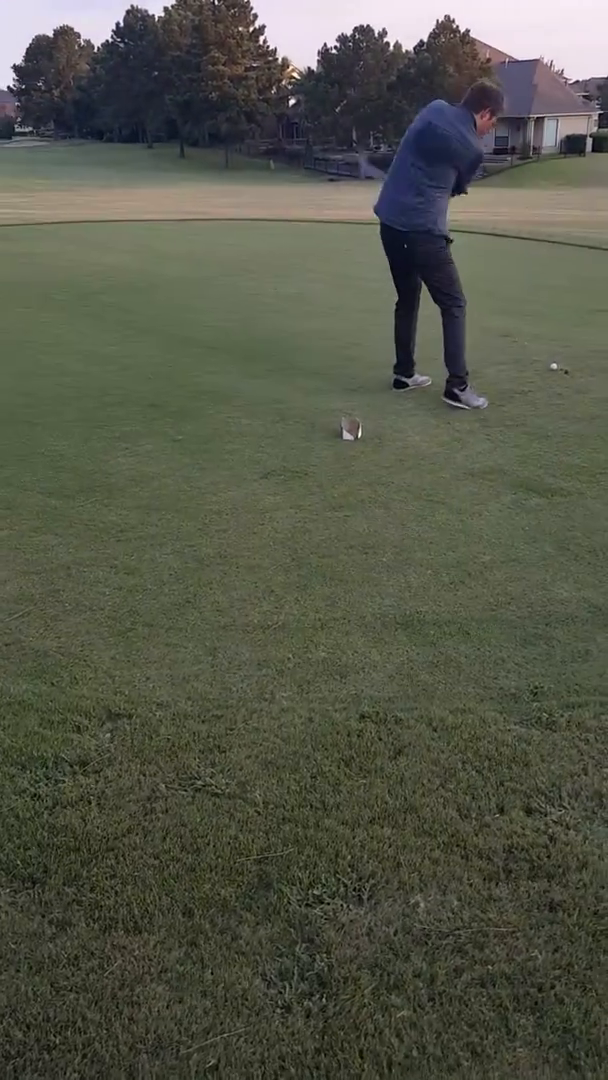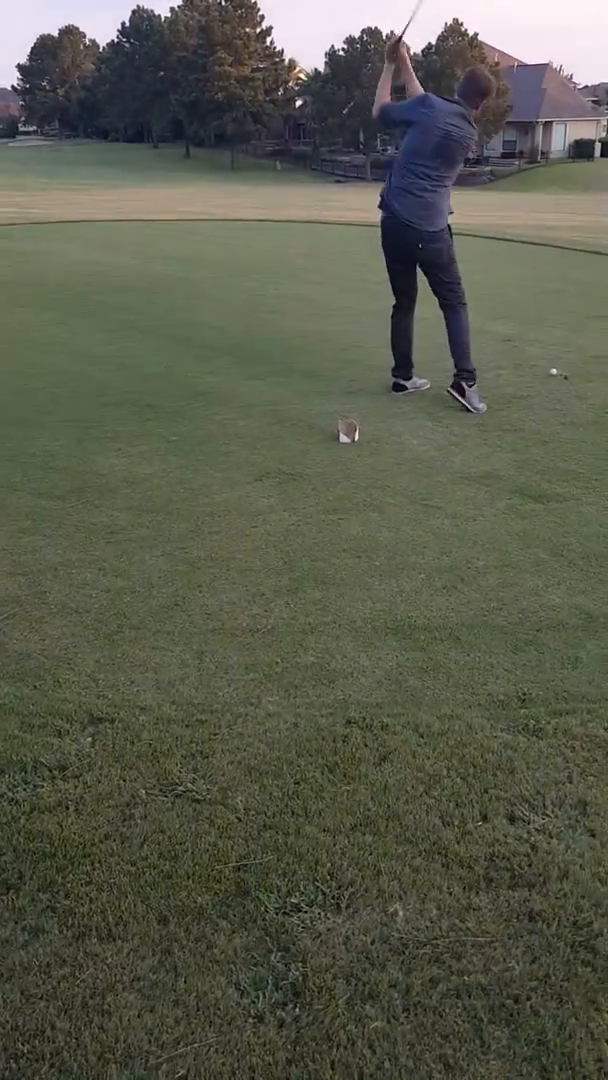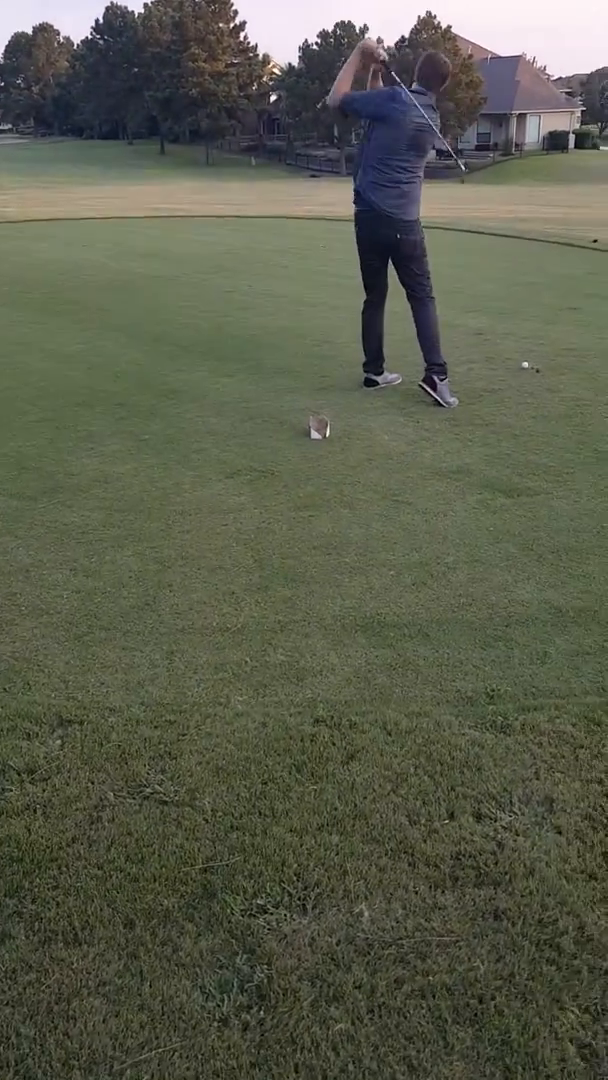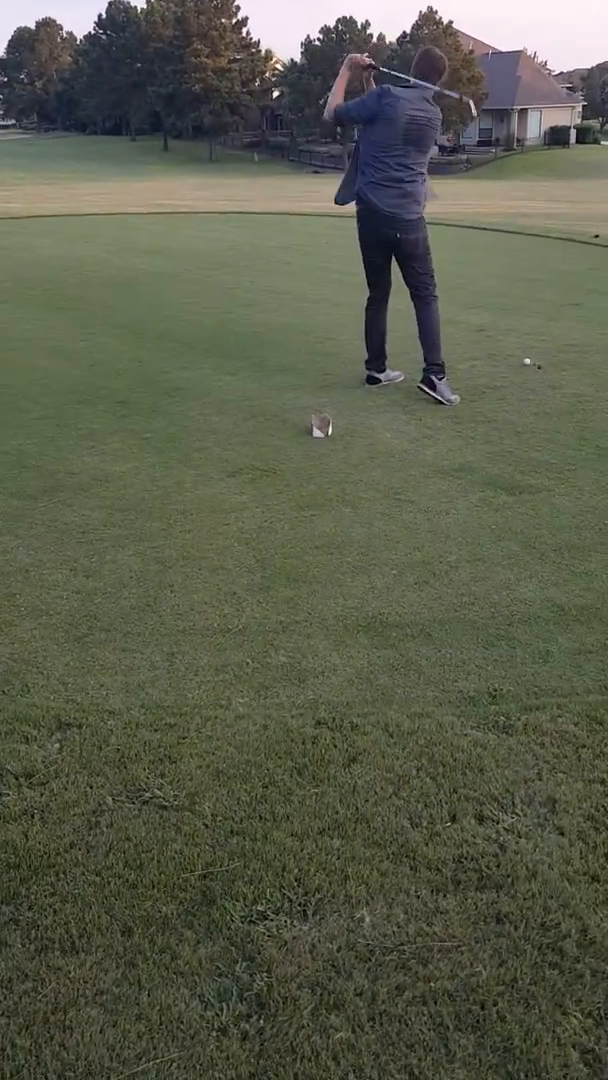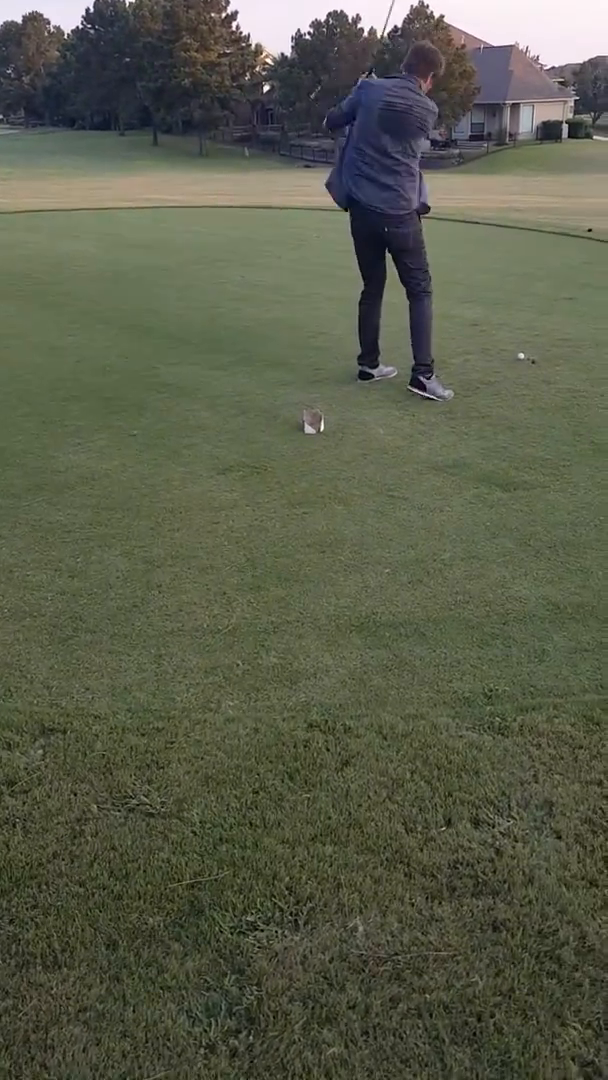
dt=0.2s
person 1, frame 1
left shoulder: (435, 110)
right shoulder: (473, 149)
left hip: (390, 224)
right hip: (423, 232)
left knee: (406, 301)
right knee: (453, 306)
left ankle: (404, 373)
right ankle: (457, 385)
person 1, frame 2
left shoulder: (429, 106)
right shoulder: (470, 133)
left elbow: (381, 112)
left wrist: (393, 65)
right wrist: (406, 68)
left hip: (395, 223)
right hip: (432, 229)
left knee: (403, 302)
right knee: (454, 304)
left ankle: (403, 375)
right ankle: (465, 378)
person 1, frame 3
left shoulder: (394, 100)
right shoulder: (432, 118)
left elbow: (337, 100)
left wrist: (358, 55)
left hip: (370, 216)
right hip: (406, 221)
left knee: (374, 297)
right knee: (422, 297)
left ankle: (374, 371)
right ankle: (435, 372)
person 1, frame 4
left shoulder: (386, 98)
right shoulder: (433, 115)
left elbow: (331, 114)
left wrist: (347, 69)
right wrist: (371, 83)
left hip: (372, 215)
right hip: (409, 219)
left knee: (378, 294)
right knee: (425, 295)
left ankle: (376, 368)
right ankle: (434, 373)
person 1, frame 5
left shoulder: (369, 91)
right shoulder: (428, 110)
left elbow: (331, 123)
left hip: (363, 209)
right hip: (401, 213)
left knee: (372, 288)
right knee: (419, 291)
left ankle: (369, 363)
right ankle: (423, 373)
